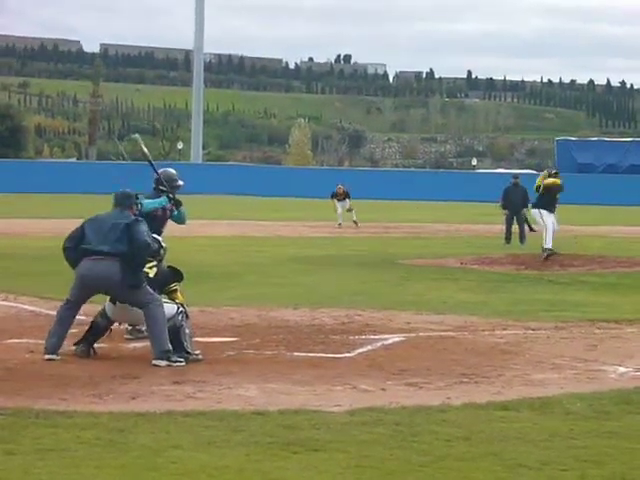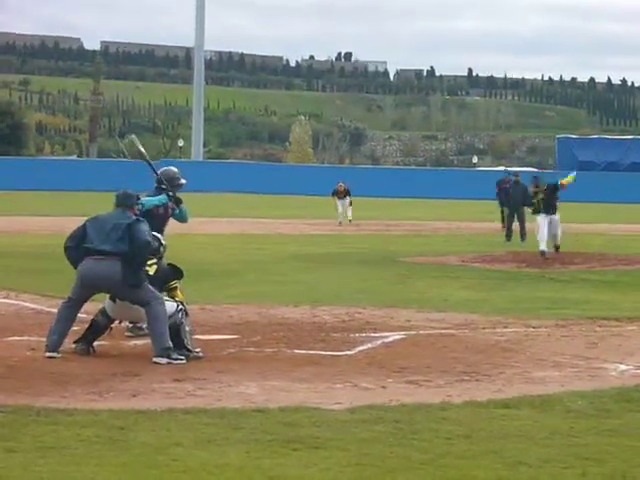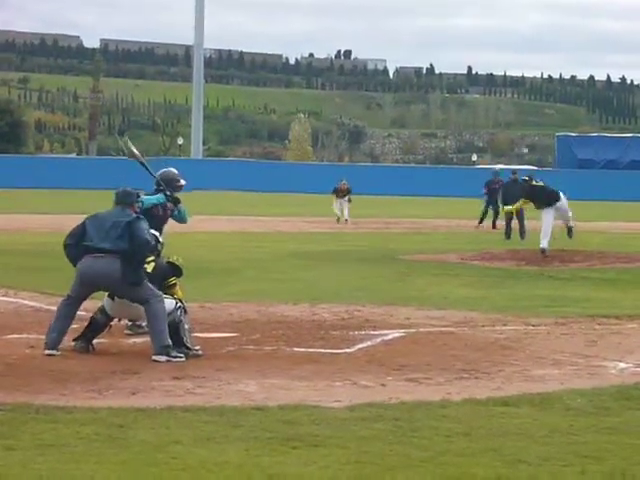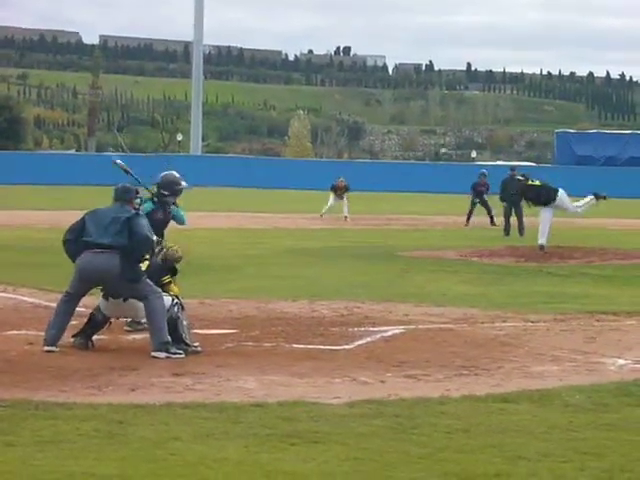
dt=0.2s
person 1, frame 1
left shoulder: (93, 221)
right shoulder: (134, 221)
left elbow: (69, 245)
right elbow: (144, 245)
left hip: (86, 269)
right hip: (115, 270)
left knee: (70, 305)
right knee: (152, 303)
left ankle: (51, 349)
right ankle: (162, 355)
person 1, frame 2
left shoulder: (94, 220)
right shoulder: (135, 221)
left elbow: (70, 244)
right elbow: (144, 244)
right wrist: (136, 267)
left hip: (88, 268)
right hip: (116, 270)
left knee: (71, 304)
right knee: (154, 301)
left ankle: (52, 347)
right ankle: (163, 352)
person 1, frame 3
left shoulder: (94, 218)
right shoulder: (135, 219)
left elbow: (69, 242)
right elbow: (145, 243)
right wrist: (136, 266)
left hip: (87, 266)
right hip: (116, 268)
left knee: (70, 301)
right knee: (153, 299)
left ankle: (51, 345)
right ankle: (162, 350)
person 1, frame 4
left shoulder: (93, 214)
right shoulder: (134, 215)
left elbow: (69, 238)
right elbow: (144, 239)
right wrist: (134, 260)
left hip: (86, 262)
right hip: (114, 263)
left knee: (70, 298)
right knee: (152, 295)
left ankle: (50, 341)
right ankle: (161, 346)
person 2, frame 1
left shoulder: (167, 205)
right shoulder: (150, 199)
left elbow: (181, 220)
right elbow: (142, 207)
left wrist: (179, 207)
right wrist: (165, 200)
right ankle: (133, 327)
person 2, frame 2
left shoulder: (169, 203)
right shoulder: (152, 198)
left elbow: (184, 219)
right elbow: (141, 204)
left wrist: (180, 205)
right wrist: (165, 198)
right ankle: (134, 325)
person 2, frame 3
left shoulder: (168, 204)
right shoulder: (151, 198)
left elbow: (183, 220)
right elbow: (138, 202)
left wrist: (178, 204)
right wrist: (162, 197)
right ankle: (133, 323)
person 2, frame 4
left shoulder: (170, 204)
right shoulder: (150, 203)
left elbow: (182, 221)
left wrist: (171, 207)
right wrist: (151, 204)
right ankle: (133, 319)
person 3, frame 1
right shoulder: (164, 271)
right elbow: (177, 301)
left hip: (116, 308)
left knee: (105, 313)
right knee: (178, 310)
left ankle: (83, 346)
right ankle: (183, 353)
person 3, frame 2
right shoulder: (164, 268)
right elbow: (177, 297)
left hip: (116, 306)
left knee: (106, 311)
right knee: (178, 308)
left ankle: (83, 344)
right ankle: (183, 350)
person 3, frame 3
right shoulder: (163, 266)
right elbow: (177, 295)
left hip: (114, 304)
left knee: (105, 310)
right knee: (177, 306)
left ankle: (83, 341)
right ankle: (182, 348)
person 3, frame 4
right shoulder: (157, 264)
right elbow: (174, 293)
left hip: (109, 304)
right hip: (135, 304)
left knee: (103, 306)
right knee: (173, 302)
left ankle: (82, 338)
right ankle: (181, 345)
